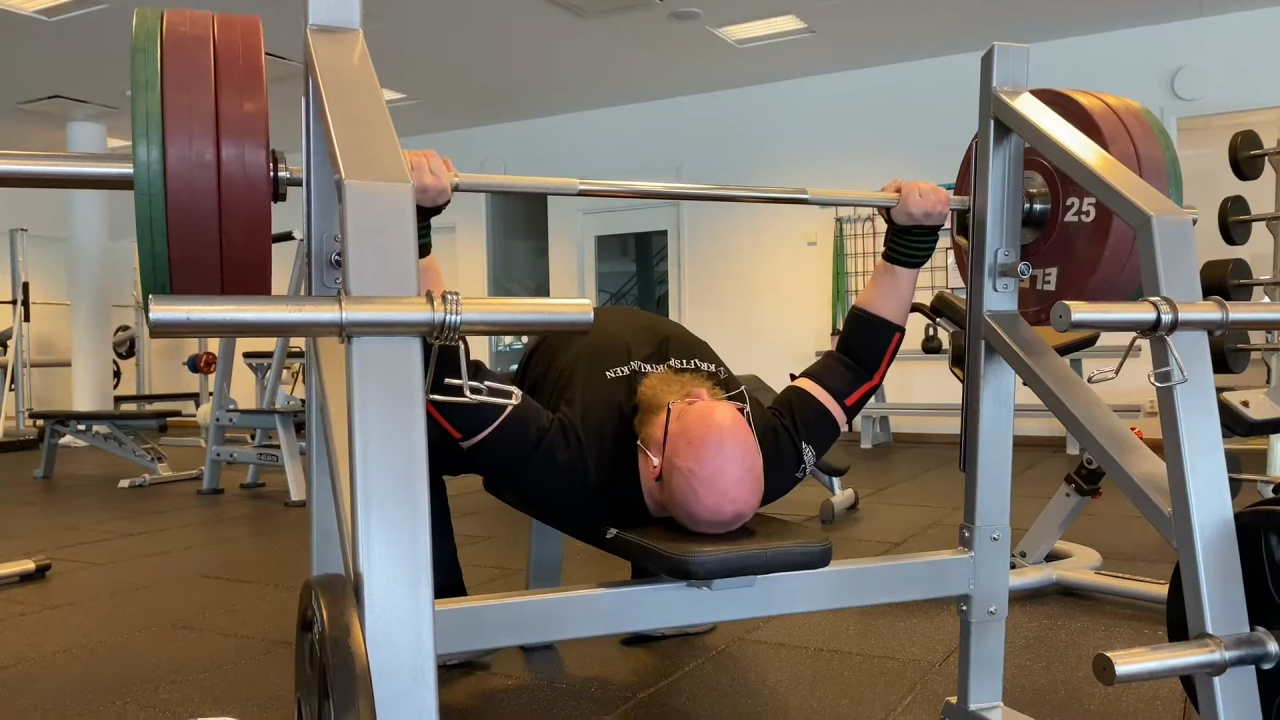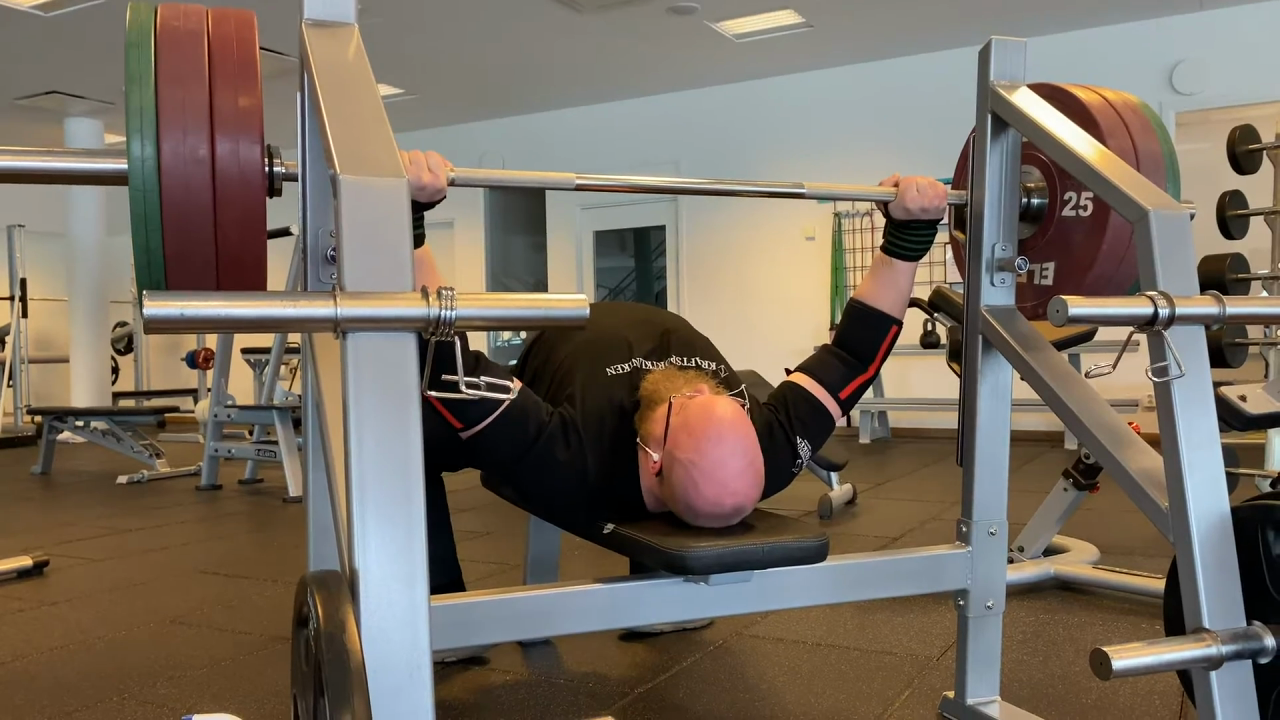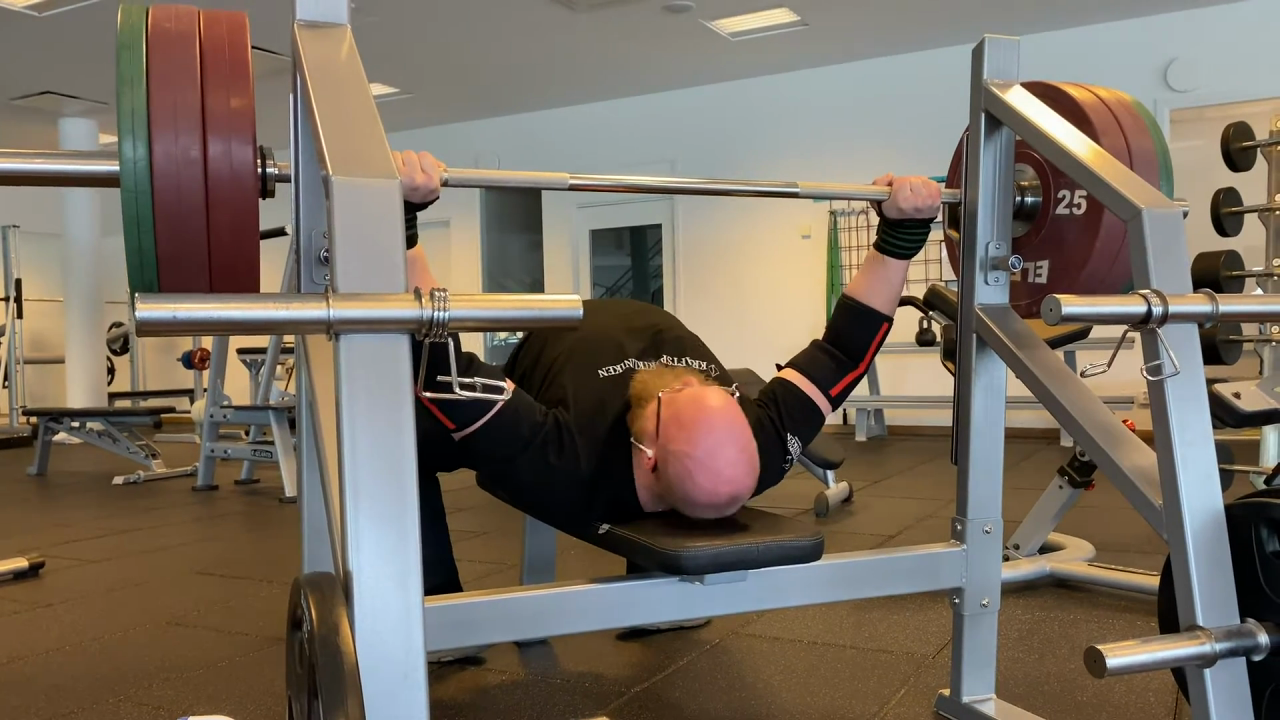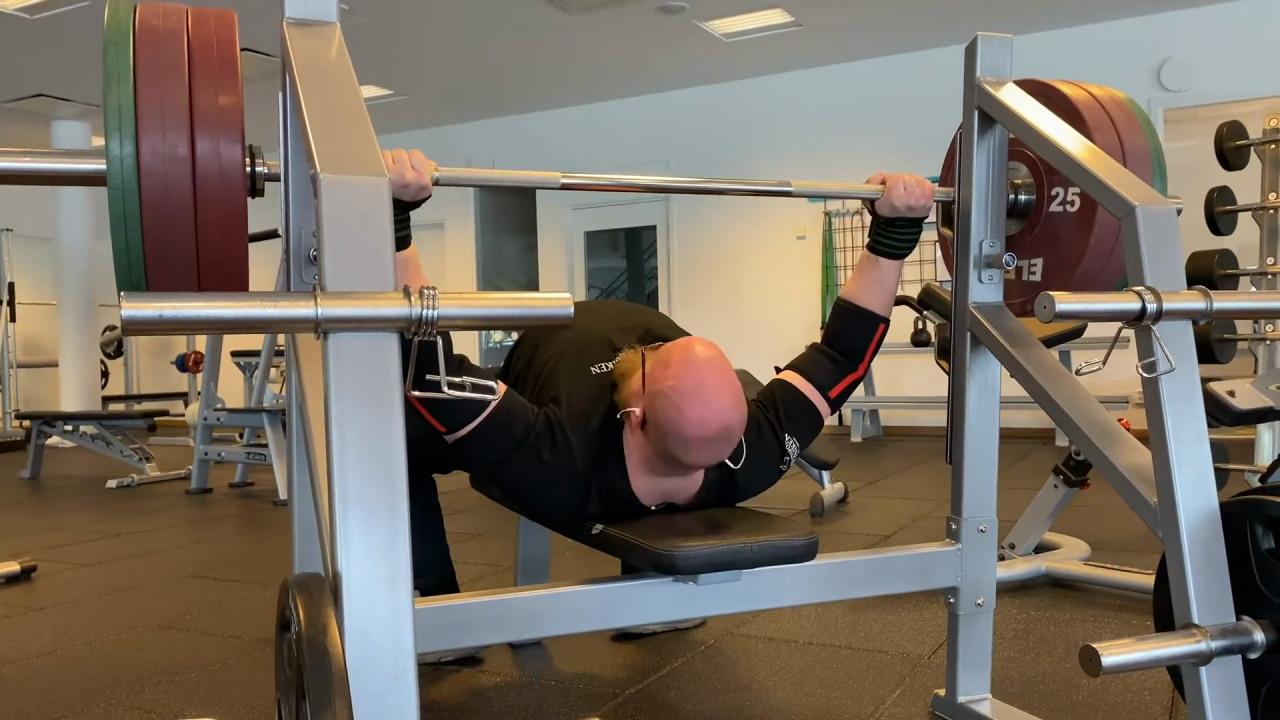
dt=0.5s
person 1, frame 1
left shoulder: (565, 470)
right shoulder: (774, 463)
left elbow: (439, 374)
right elbow: (860, 359)
left wrist: (416, 218)
right wrist: (912, 238)
person 1, frame 2
left shoulder: (567, 466)
right shoulder: (774, 455)
left elbow: (442, 363)
right elbow: (855, 354)
left wrist: (412, 215)
right wrist: (910, 233)
person 1, frame 3
left shoulder: (564, 476)
right shoulder: (763, 460)
left elbow: (432, 366)
right elbow: (845, 354)
left wrist: (400, 221)
right wrist: (898, 236)
person 1, frame 4
left shoulder: (555, 472)
right shoulder: (753, 461)
left elbow: (425, 364)
right elbow: (843, 355)
left wrist: (395, 217)
right wrist: (895, 232)
